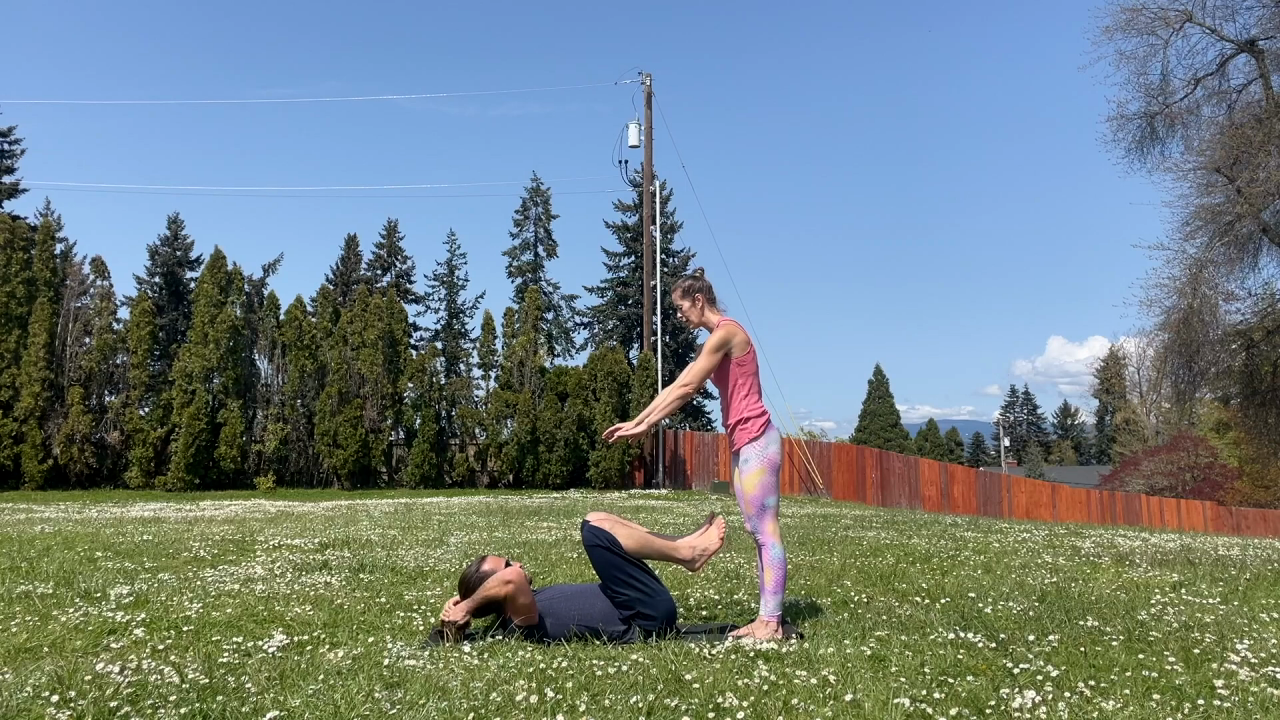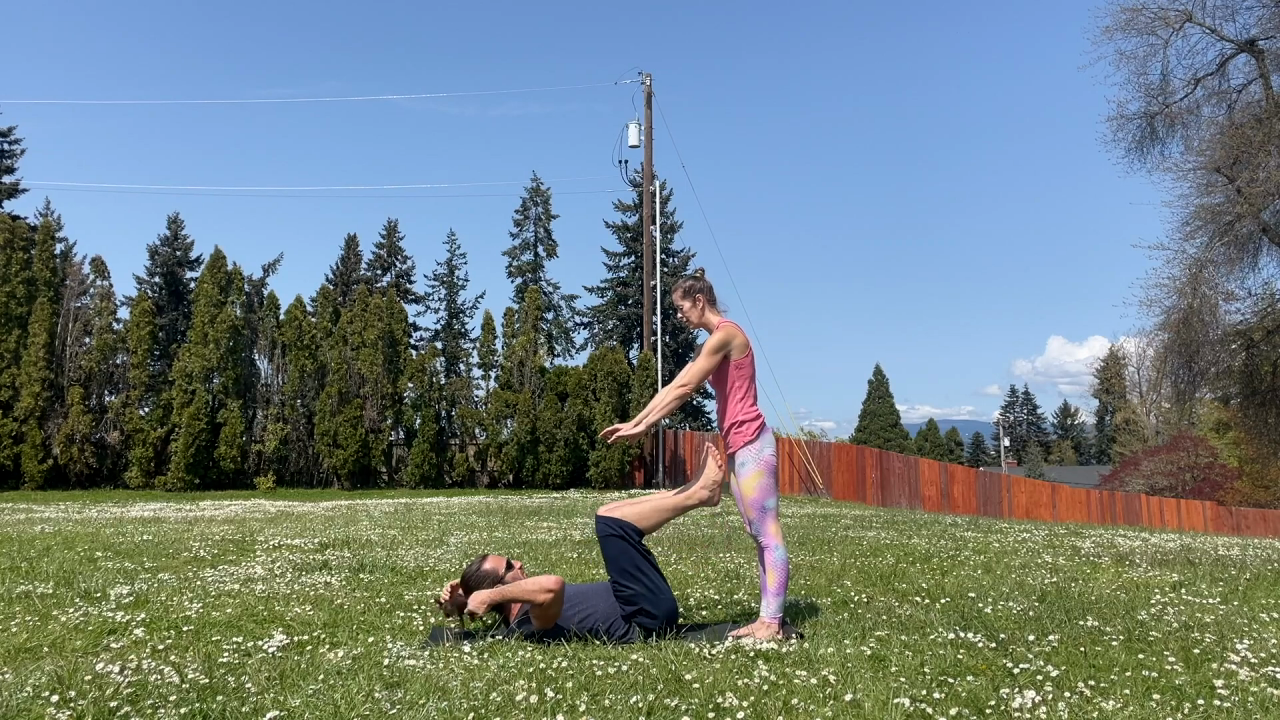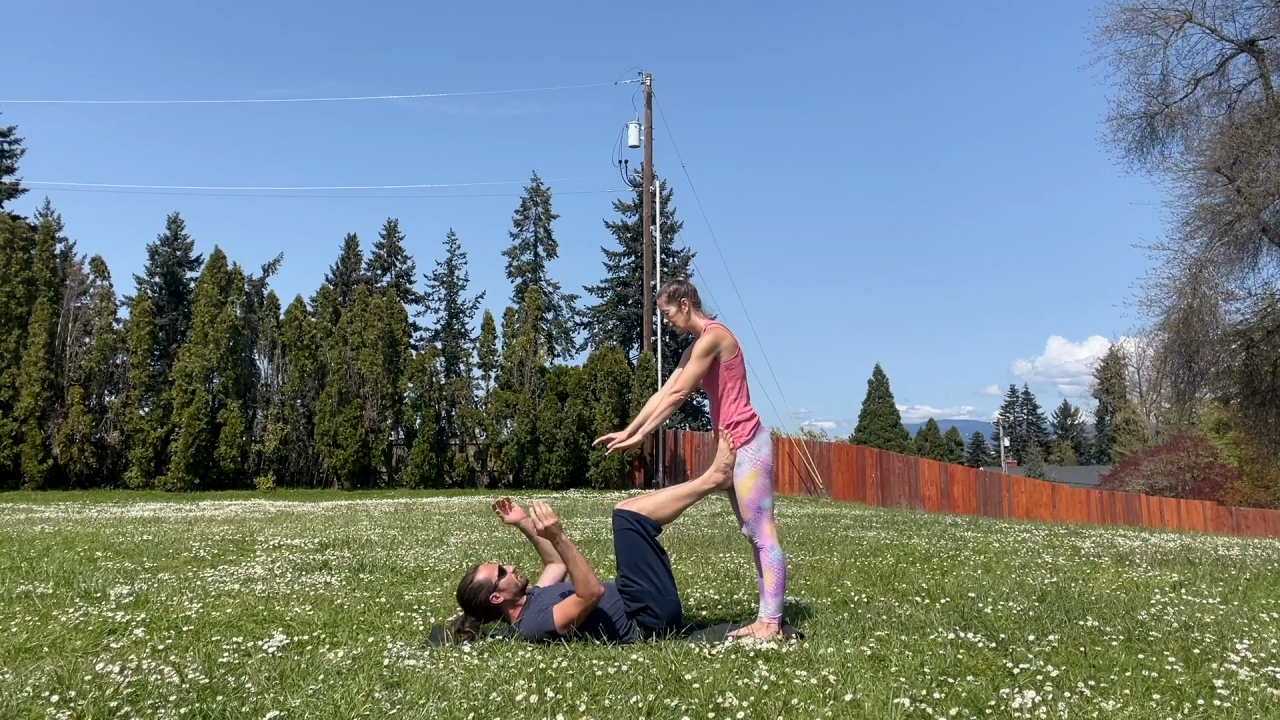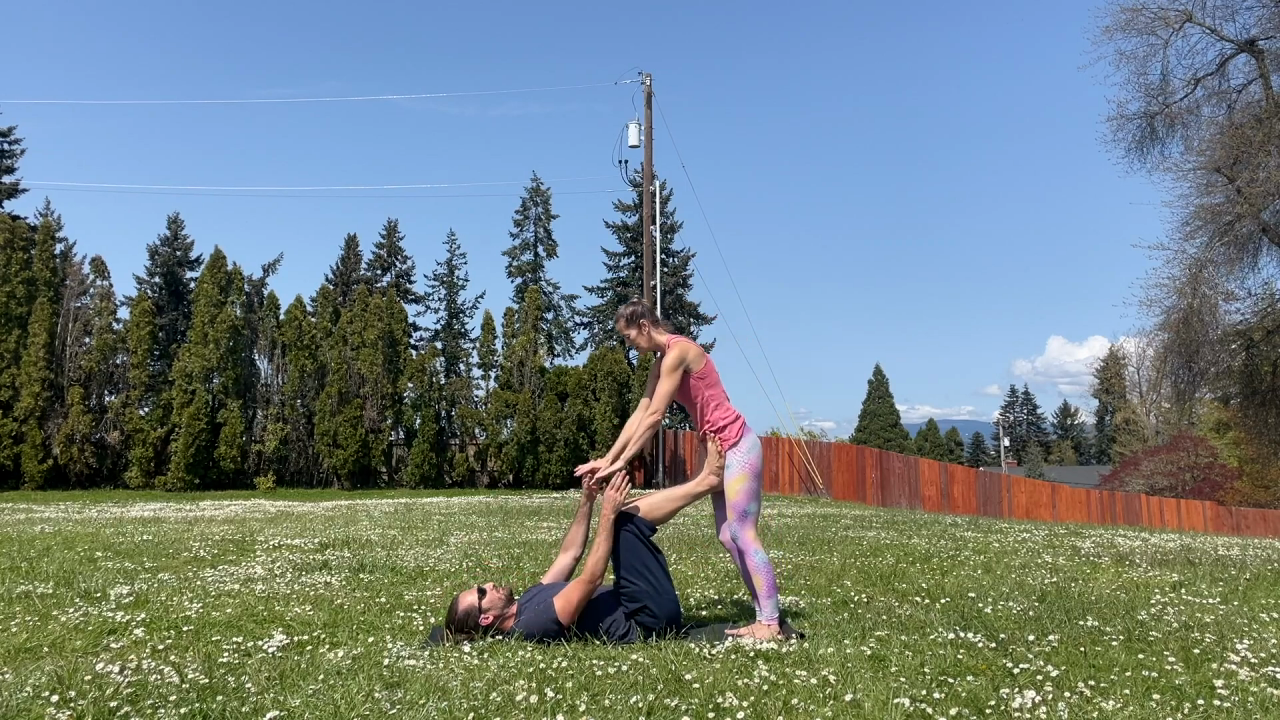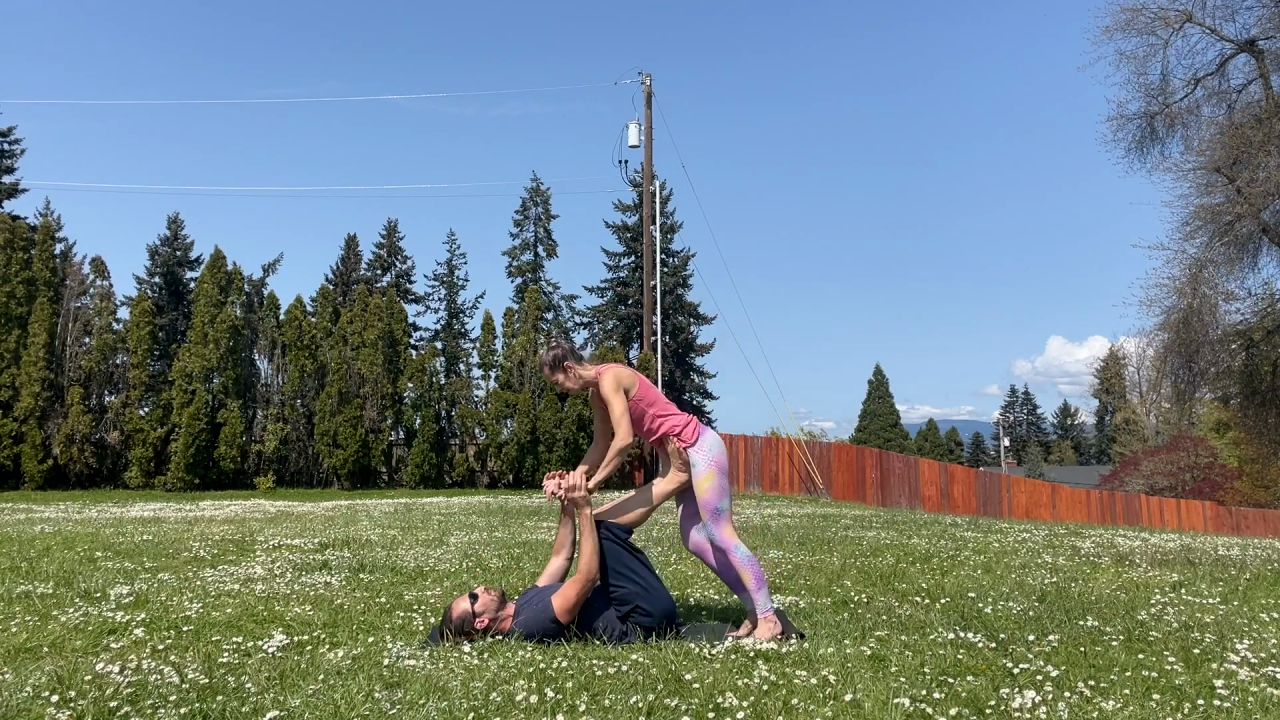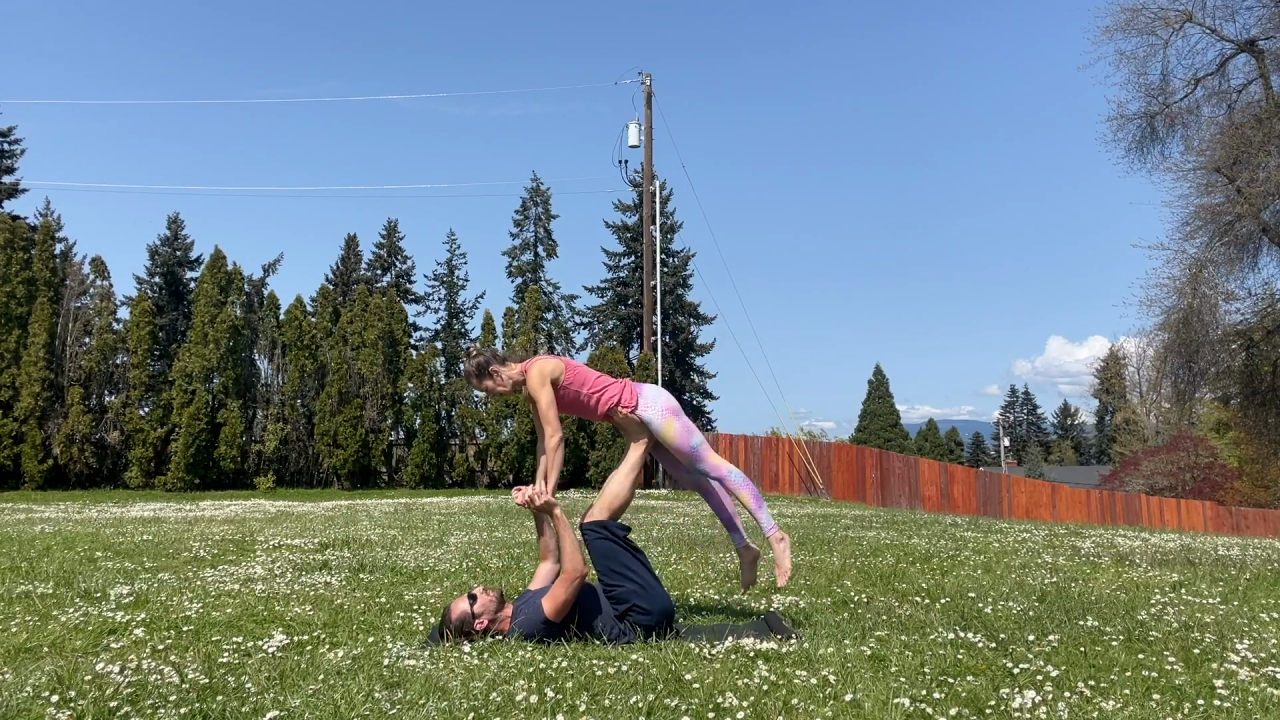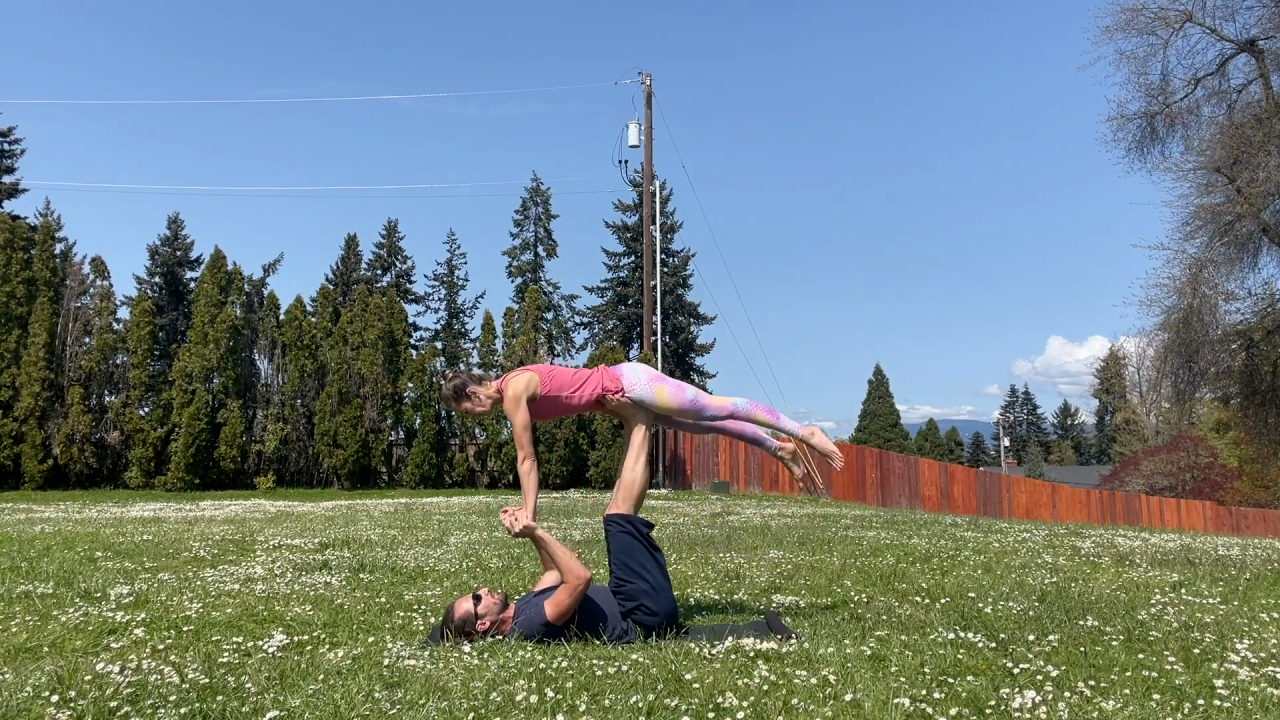
dt=0.3s
person 1, frame 1
left shoulder: (726, 333)
right shoulder: (715, 340)
left elbow: (687, 389)
right elbow: (677, 385)
left wrist: (645, 426)
right wrist: (636, 421)
left hip: (756, 439)
right hip: (743, 443)
left knee: (765, 531)
right knee: (757, 531)
left ankle: (771, 621)
right ankle: (766, 617)
person 1, frame 2
left shoulder: (725, 334)
right shoulder: (712, 343)
left elbow: (685, 389)
right elbow: (674, 385)
left wrist: (644, 427)
right wrist: (634, 422)
left hip: (750, 442)
right hip: (738, 446)
left knee: (768, 534)
right knee: (758, 534)
left ankle: (773, 622)
right ankle: (767, 618)
person 1, frame 3
left shoulder: (713, 336)
right shoulder: (696, 347)
left elbow: (678, 395)
right elbow: (664, 391)
left wrist: (639, 436)
right wrist: (626, 432)
left hip: (747, 442)
right hip: (735, 445)
left knee: (763, 533)
right knee: (754, 533)
left ankle: (771, 622)
right ankle: (766, 618)
person 1, frame 4
left shoulder: (678, 351)
right shoulder: (662, 362)
left elbow: (655, 416)
right elbow: (639, 414)
left wrist: (622, 462)
right wrist: (608, 459)
left hip: (736, 444)
right hip: (722, 449)
left knee: (743, 536)
right knee: (729, 537)
left ankle: (770, 623)
right ankle: (763, 617)
person 1, frame 5
left shoulder: (610, 379)
right shoulder: (595, 392)
left elbow: (624, 441)
right elbow: (602, 443)
left wrist: (592, 483)
left hip: (699, 447)
right hip: (683, 453)
left knee: (721, 536)
right knee: (696, 541)
left ankle: (767, 618)
right ankle: (755, 611)
person 1, frame 6
left shoulder: (535, 375)
right shoulder: (533, 382)
left elbow: (555, 438)
right elbow: (547, 440)
left wrist: (549, 491)
right wrist: (539, 490)
left hip: (647, 405)
right hip: (636, 416)
left knee: (712, 467)
right knee: (697, 480)
left ankle: (773, 535)
right ankle: (743, 549)
person 1, frame 7
left shoulder: (513, 391)
right shoulder: (514, 392)
left elbow: (526, 459)
right elbow: (526, 458)
left wrist: (529, 516)
right wrist: (526, 509)
left hip: (626, 385)
right hip: (622, 393)
left knee: (721, 411)
right knee: (705, 422)
left ankle: (803, 433)
right ankle: (781, 448)
person 2, frame 1
left shoulder: (520, 608)
right shoulder: (526, 624)
right elbow: (509, 583)
left wrist: (462, 598)
right wrist: (471, 602)
left hip: (645, 617)
right hip: (648, 621)
left knee: (599, 521)
right knee: (595, 525)
left ankle: (683, 547)
right ankle: (687, 552)
person 2, frame 2
left shoulder: (520, 615)
right shoulder: (533, 625)
right elbow: (553, 584)
left wrist: (465, 587)
right wrist: (491, 596)
left hip: (646, 617)
right hip: (647, 620)
left knee: (612, 516)
right knee: (609, 518)
left ankle: (693, 492)
right ankle: (699, 493)
person 2, frame 3
left shoulder: (528, 602)
right shoulder: (535, 627)
left elbow: (557, 563)
right elbow: (591, 592)
left wrist: (525, 526)
right wrist: (557, 536)
left hip: (645, 617)
right hip: (648, 622)
left knee: (630, 515)
right knee: (627, 513)
left ankle: (711, 479)
right ankle: (712, 478)
person 2, frame 4
left shoulder: (526, 603)
right shoulder: (533, 624)
left elbow: (569, 554)
right elbow: (591, 577)
left wrist: (588, 500)
right wrist: (608, 513)
left hip: (644, 617)
right hip: (648, 620)
right knee: (625, 515)
left ankle: (703, 482)
right ankle: (705, 481)
person 2, frame 5
left shoulder: (526, 604)
right shoulder: (533, 624)
left elbow: (562, 557)
right elbow: (587, 575)
left wrist: (567, 504)
right wrist: (583, 509)
left hip: (645, 619)
right hip: (646, 619)
right knee: (602, 525)
person 2, frame 6
left shoulder: (523, 613)
right shoulder: (529, 626)
left elbow: (550, 562)
right elbow: (574, 572)
left wrist: (539, 514)
right wrist: (553, 511)
left hip: (641, 621)
right hip: (641, 619)
right knee: (594, 522)
person 2, frame 7
left shoulder: (521, 610)
right shoulder: (530, 627)
left elbow: (558, 571)
right elbow: (580, 578)
left wrist: (530, 529)
right wrist: (536, 532)
left hip: (646, 619)
right hip: (644, 618)
right knee: (620, 514)
